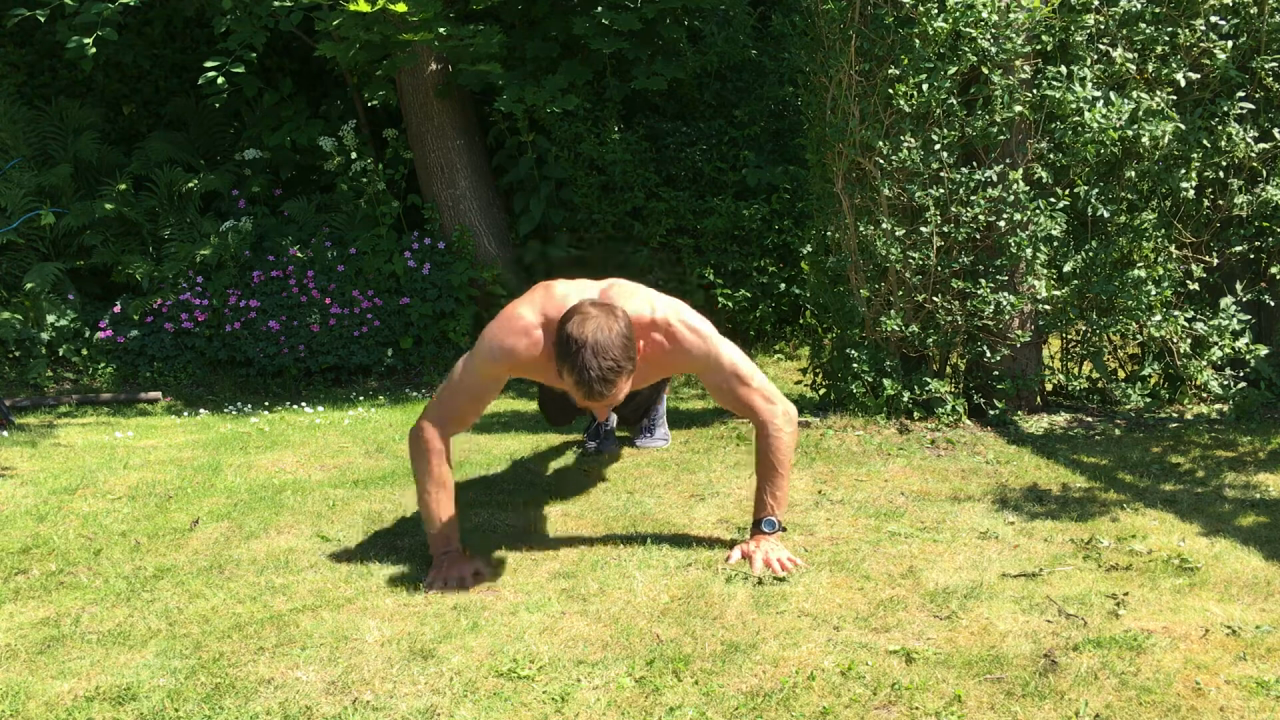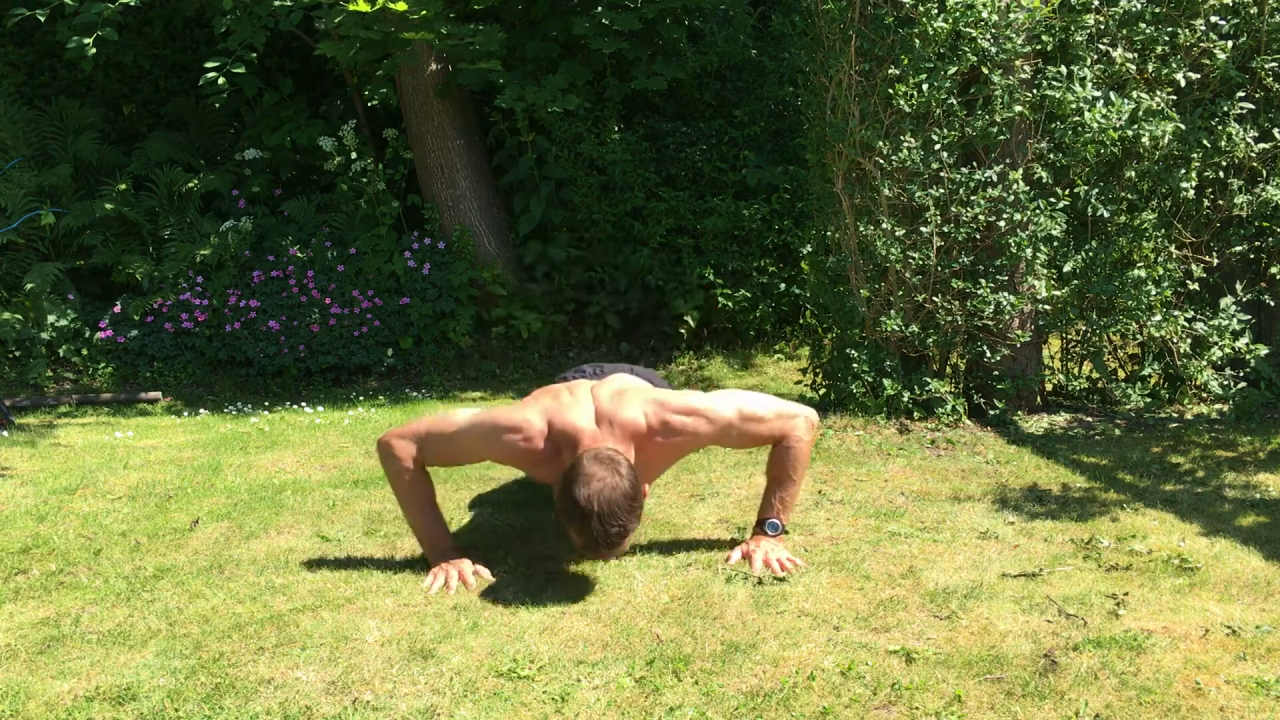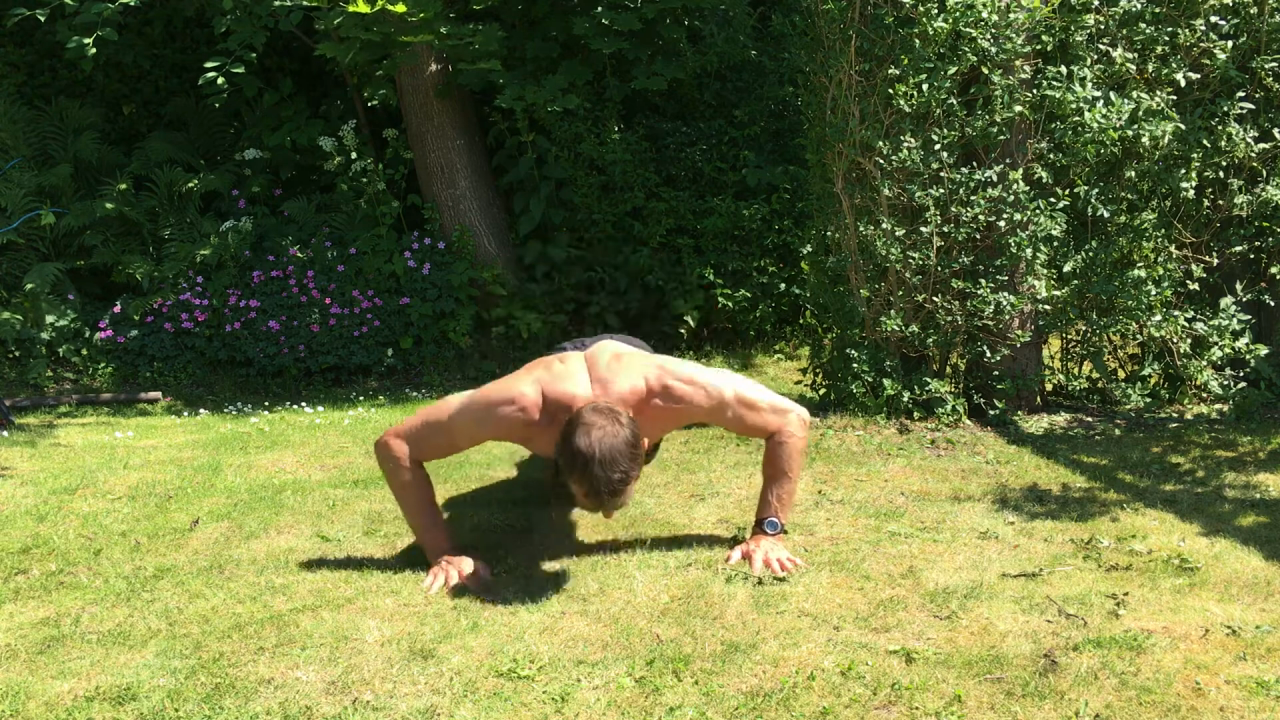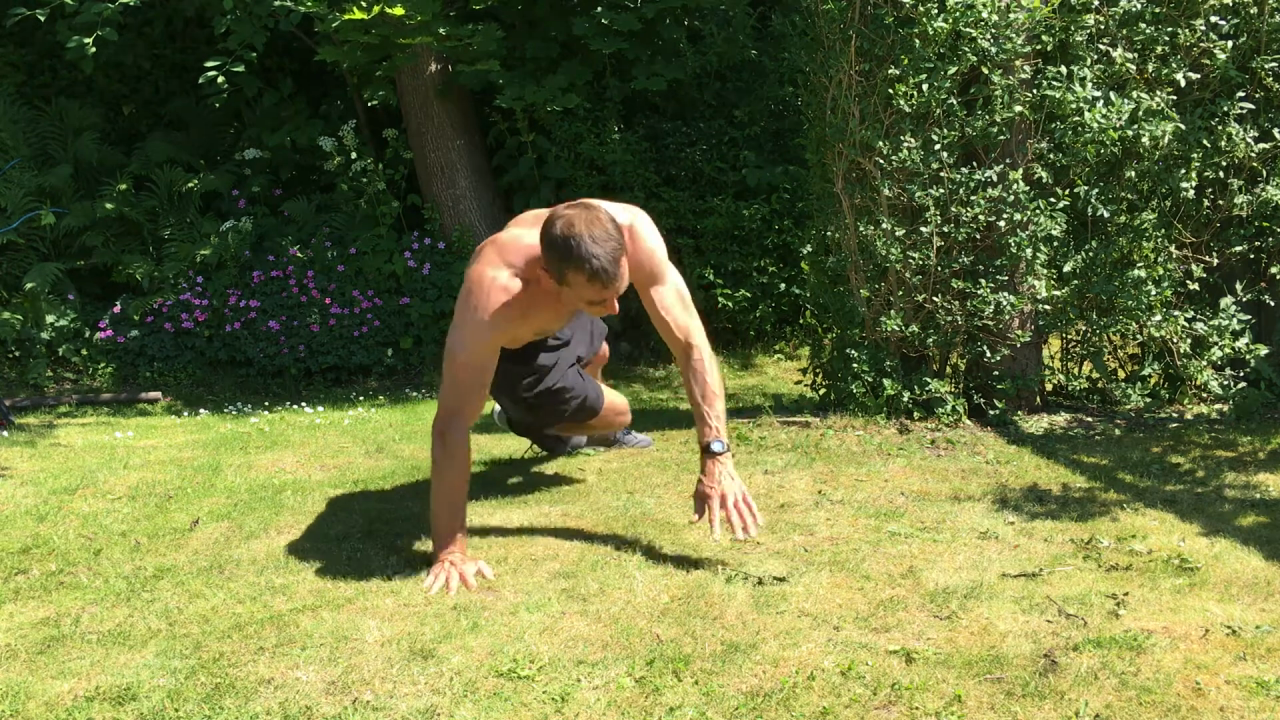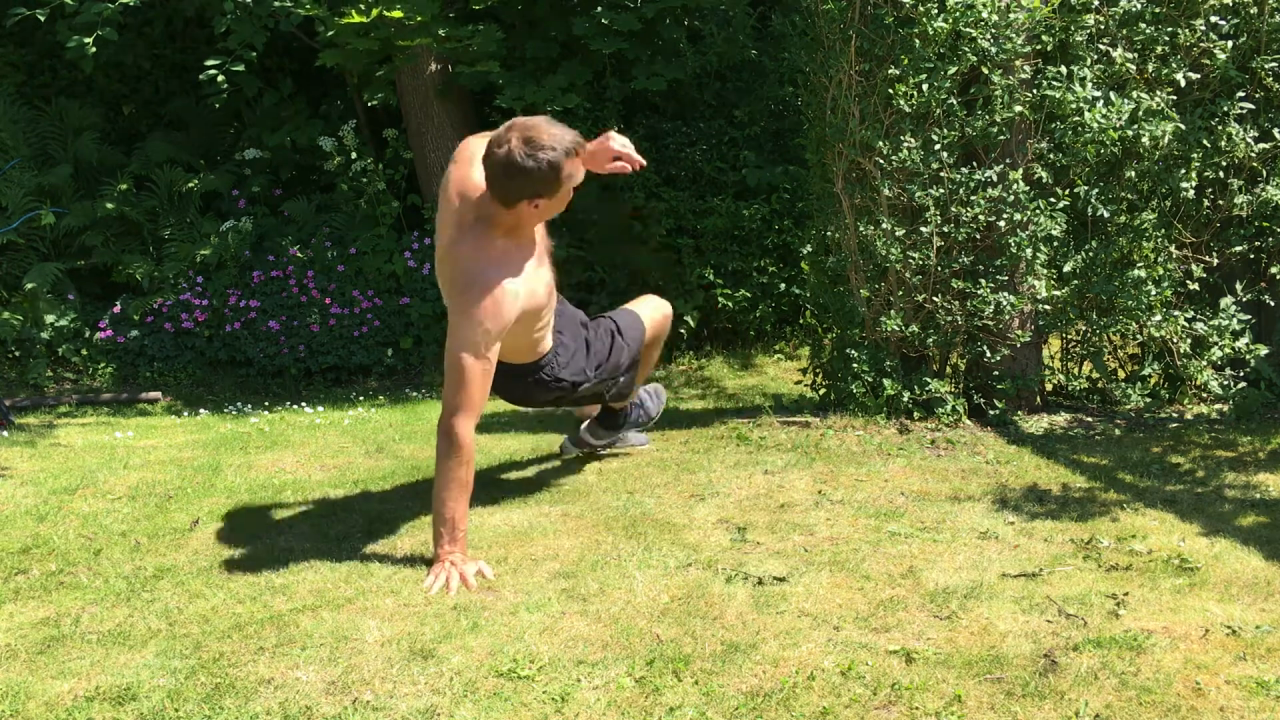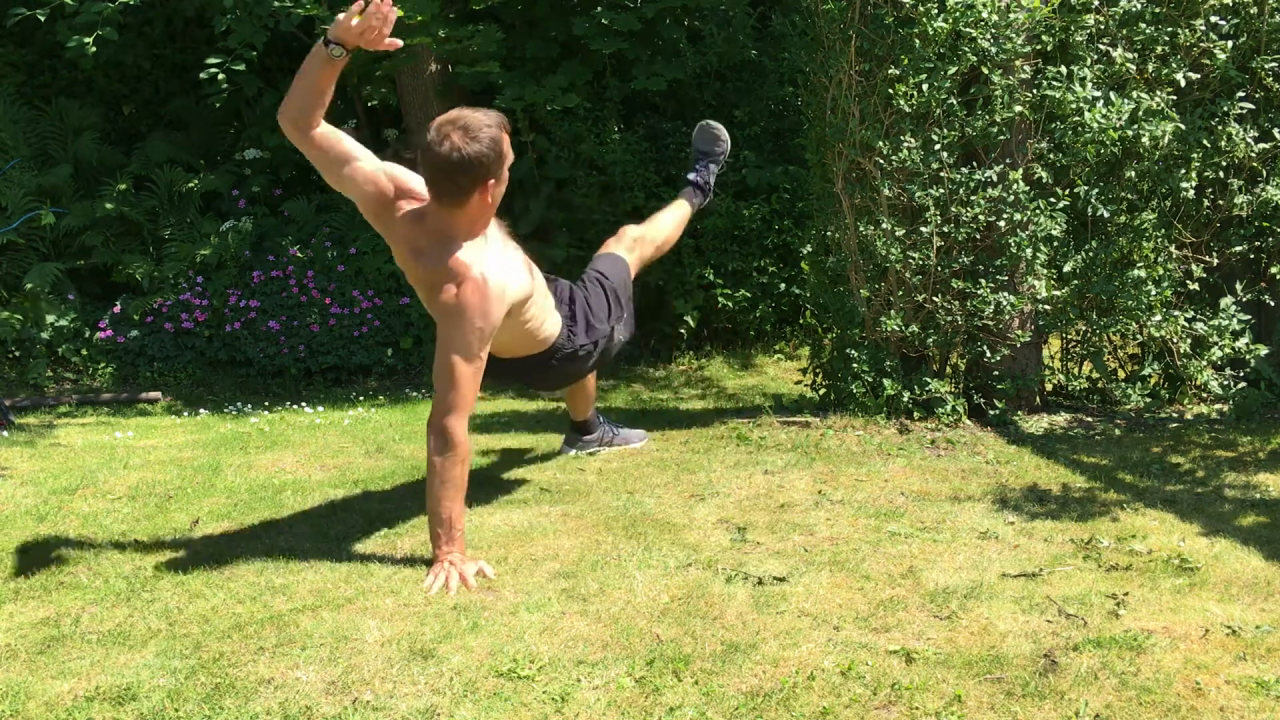
dt=0.4s
person 1, frame 1
left shoulder: (674, 333)
right shoulder: (519, 337)
left elbow: (778, 415)
right elbow: (430, 431)
left wrist: (765, 530)
right wrist: (448, 547)
left knee: (644, 407)
right knee: (568, 414)
left ankle: (650, 411)
person 1, frame 2
left shoulder: (670, 425)
right shoulder: (529, 437)
left elbow: (802, 423)
right elbow: (394, 445)
left wrist: (769, 532)
right wrist: (442, 552)
left hip: (636, 385)
right hip: (572, 387)
person 1, frame 3
left shoulder: (676, 391)
right shoulder: (518, 407)
left elbow: (795, 420)
right elbow: (392, 445)
left wrist: (768, 530)
right wrist: (443, 554)
left hip: (624, 355)
person 1, frame 4
left shoulder: (629, 231)
right shoulder: (494, 298)
left elbow: (690, 342)
right elbow: (453, 422)
left wrist: (716, 454)
right wrist: (449, 549)
left hip: (562, 318)
right hip: (512, 351)
left knee: (597, 357)
right knee: (613, 414)
left ankle: (566, 428)
right ankle: (548, 427)
person 1, frame 5
left shoulder: (477, 164)
right shoulder: (490, 294)
right elbow: (457, 425)
left wrist: (584, 156)
right wrist: (449, 553)
left hip: (536, 324)
right hip: (529, 368)
left knee: (588, 327)
right knee: (656, 313)
left ankle: (599, 420)
right ankle: (610, 420)
person 1, frame 6
left shoulder: (396, 197)
right shoulder: (473, 288)
left elbow: (299, 123)
right elbow: (448, 427)
right wrist: (449, 551)
left hip: (516, 348)
right hip: (555, 349)
left knee: (581, 331)
right knee: (631, 242)
left ankle: (587, 429)
right ankle: (696, 189)
